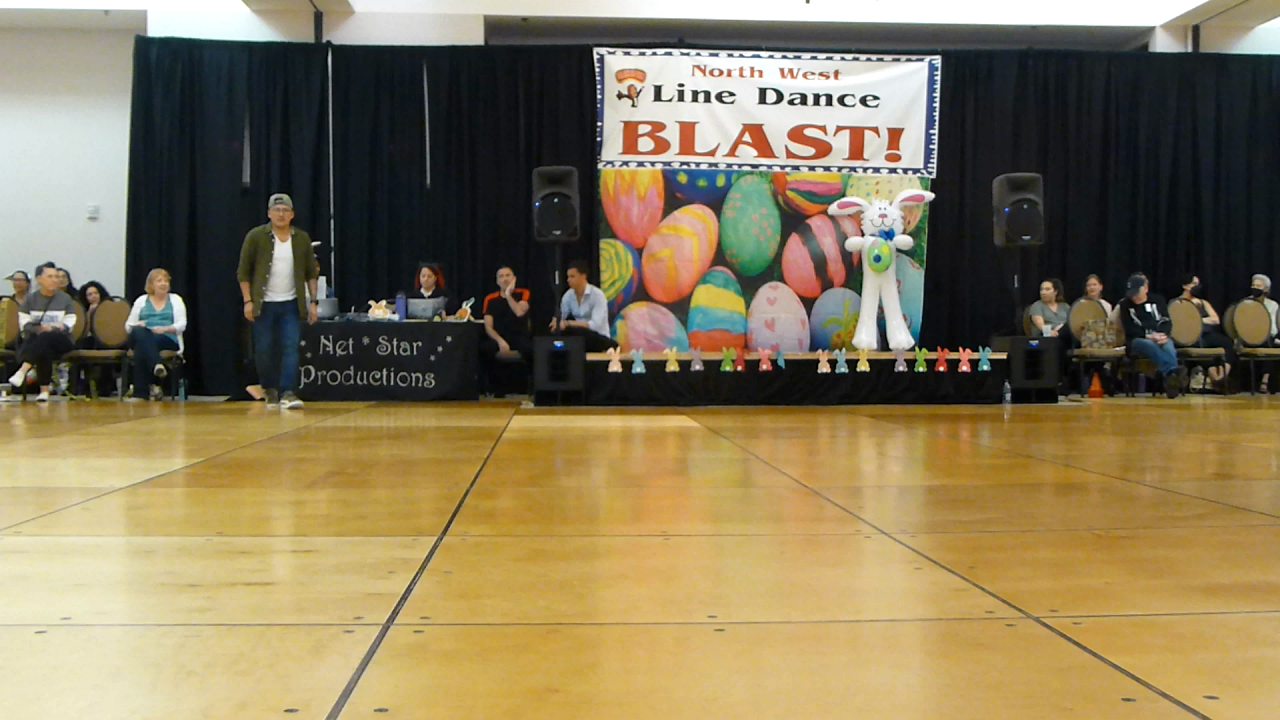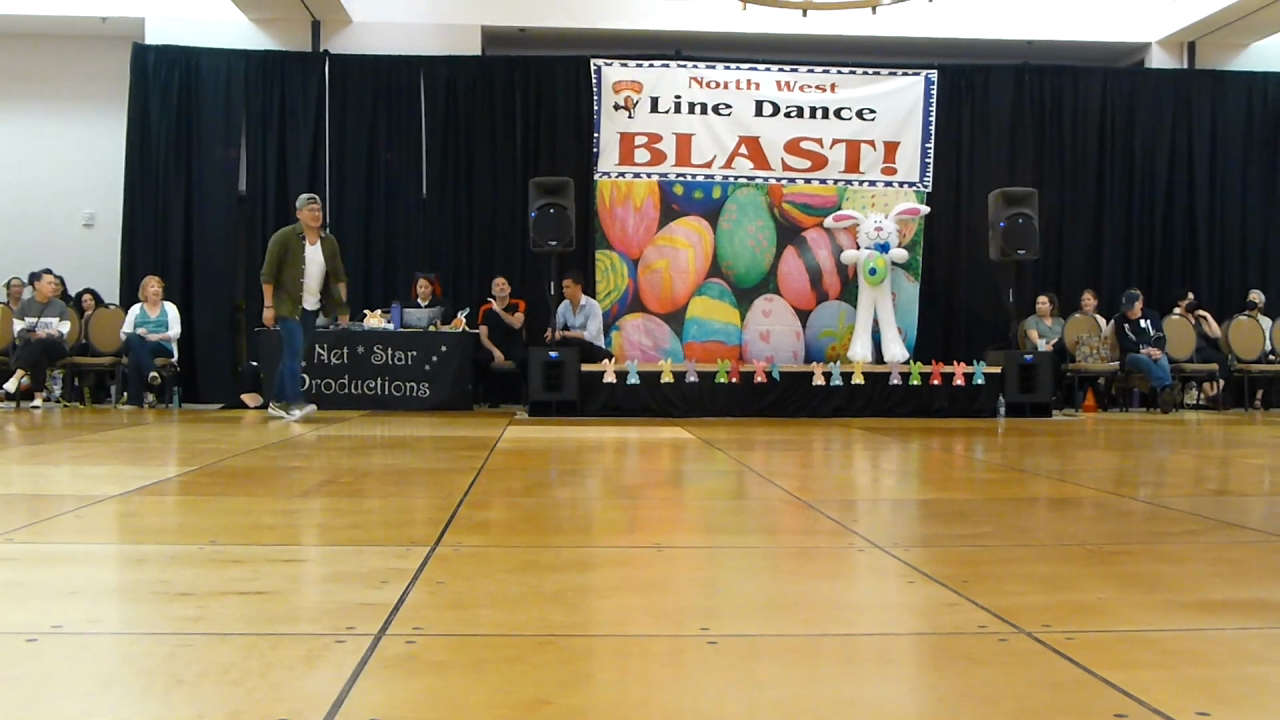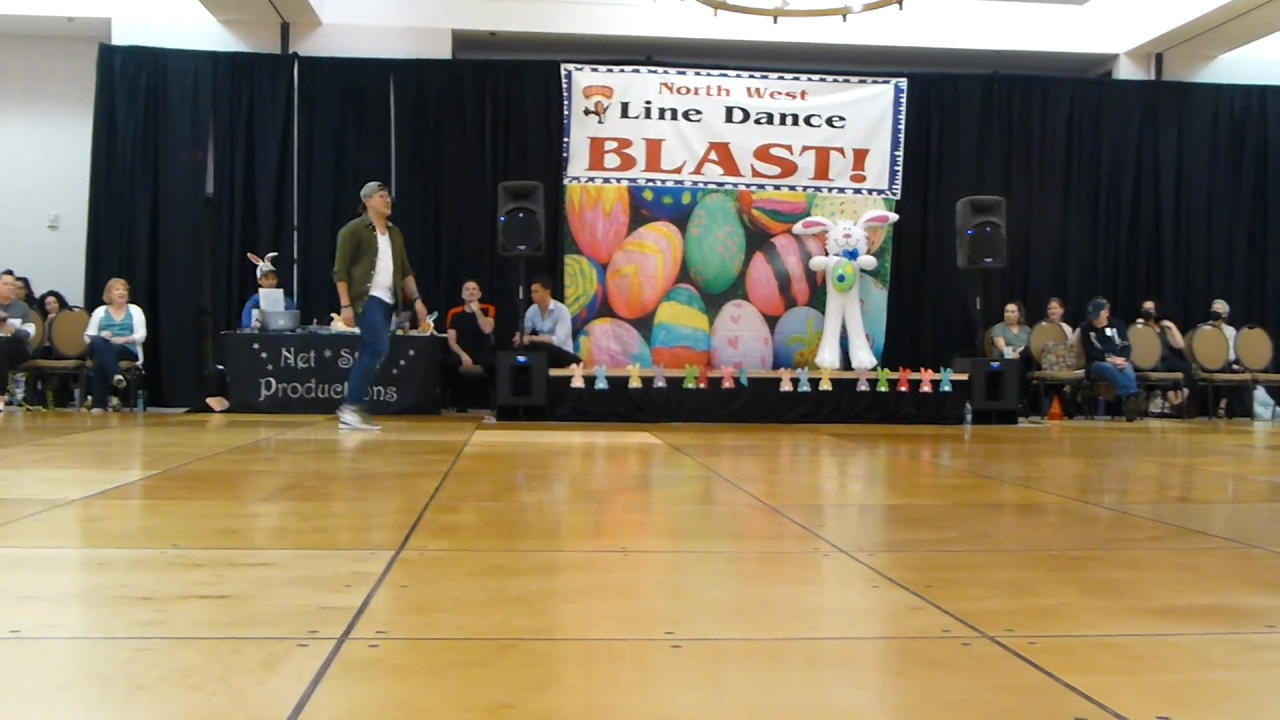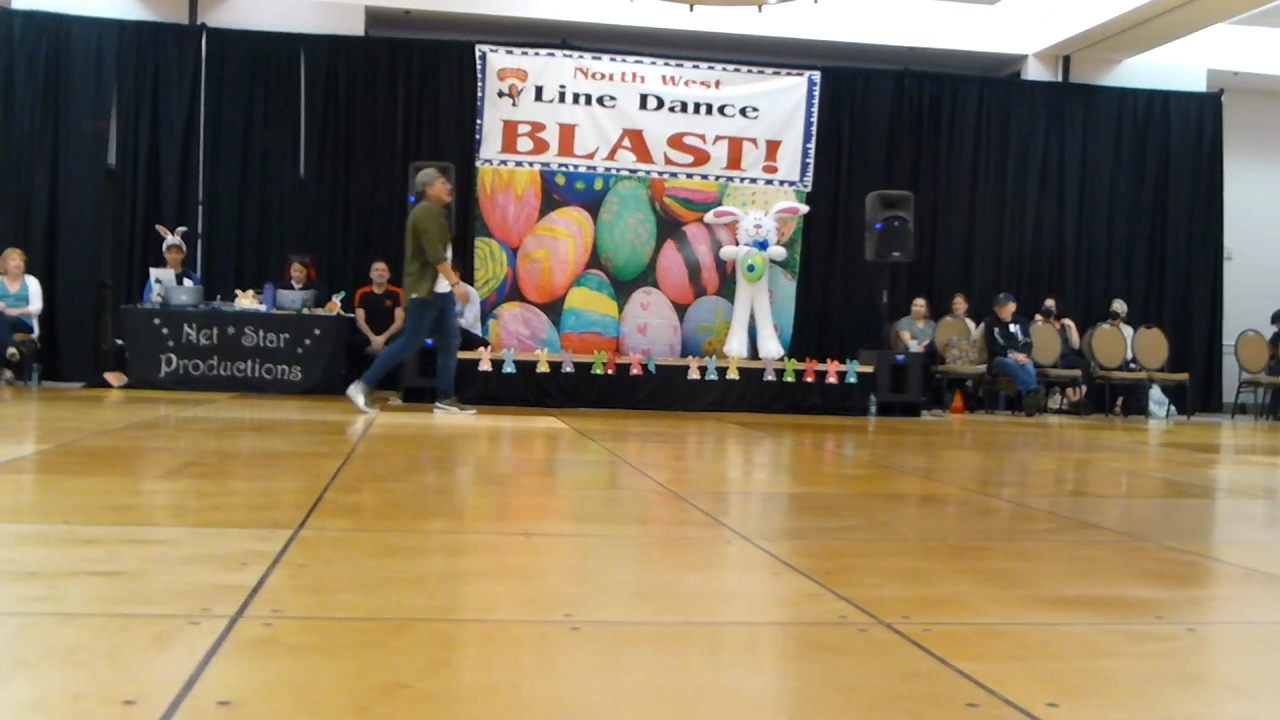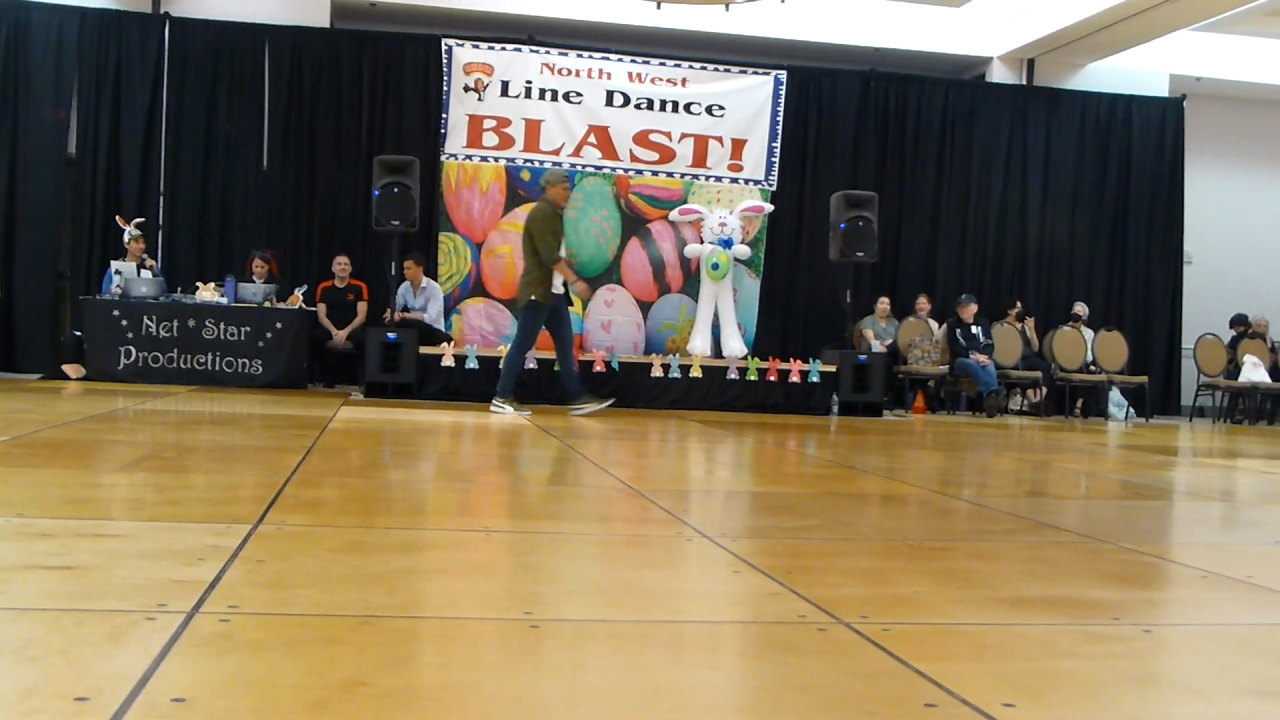
dt=1s
person 1, frame 1
left shoulder: (302, 239)
right shoulder: (256, 236)
left elbow: (311, 273)
right elbow: (243, 271)
left wrist: (313, 301)
right wrist: (247, 301)
left hip: (291, 303)
right hip: (264, 303)
left knee: (291, 347)
right knee: (264, 349)
left ankle: (288, 393)
right ankle: (270, 387)
person 1, frame 2
left shoulder: (329, 242)
right shoulder: (284, 237)
left elbow: (338, 276)
right elbow: (267, 273)
left wrist: (343, 307)
right wrist: (268, 305)
left hip: (312, 308)
right hip: (288, 305)
left knee: (293, 353)
right knee: (295, 350)
left ankle: (279, 402)
right ankle: (295, 403)
person 1, frame 3
left shoulder: (394, 233)
right shoulder: (353, 230)
left elbow: (404, 270)
right elbow: (341, 270)
left wrist: (416, 299)
right wrist: (346, 305)
left hip: (385, 301)
right hip: (365, 299)
left knee: (368, 355)
right knee: (377, 350)
left ankle: (353, 413)
right ankle: (352, 404)
person 1, frame 4
left shoulder: (434, 213)
right shoulder: (427, 212)
right elbow: (435, 254)
right wrist: (456, 283)
left hip: (439, 290)
right hip: (424, 290)
left knee: (451, 342)
right knee: (410, 342)
left ankle: (445, 399)
right ankle: (362, 386)
person 1, frame 5
left shoulder: (553, 214)
right shoulder: (541, 214)
right elbow: (550, 255)
left wrist: (569, 283)
right wrist: (575, 281)
left hip: (554, 291)
right hip: (538, 291)
left knee: (565, 343)
right knee: (524, 343)
left ankle: (578, 399)
right ankle: (502, 398)
